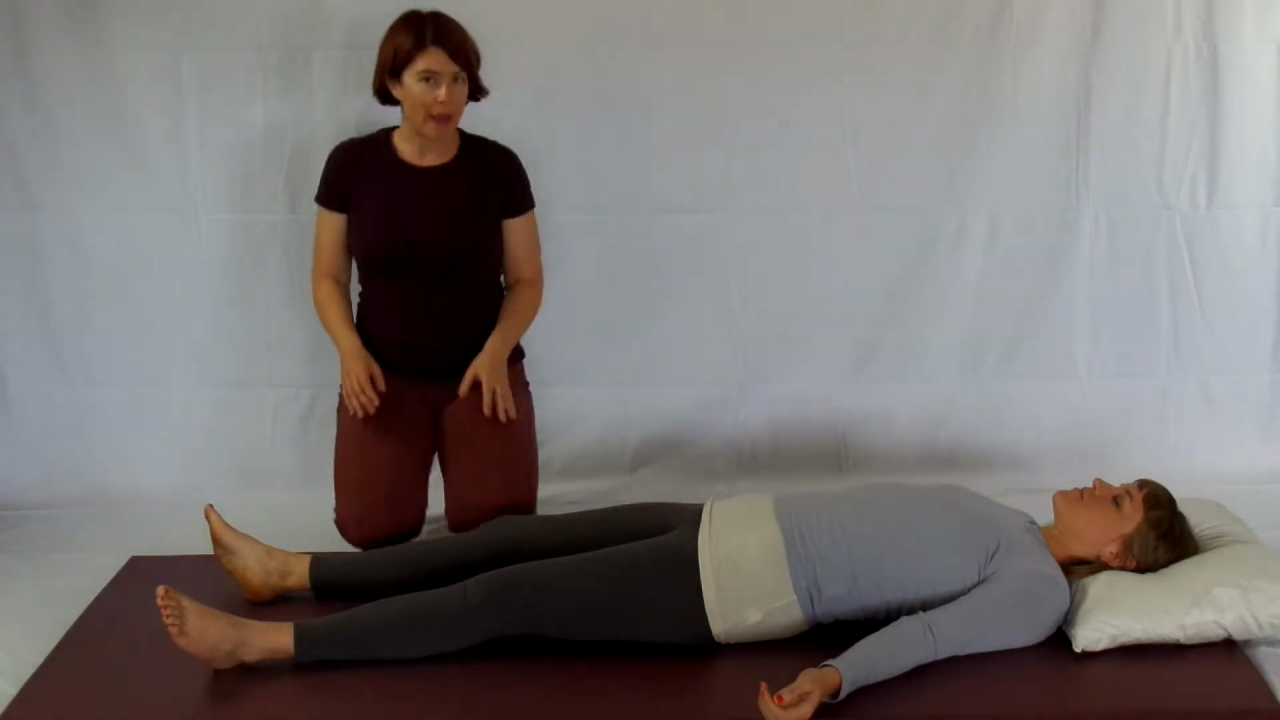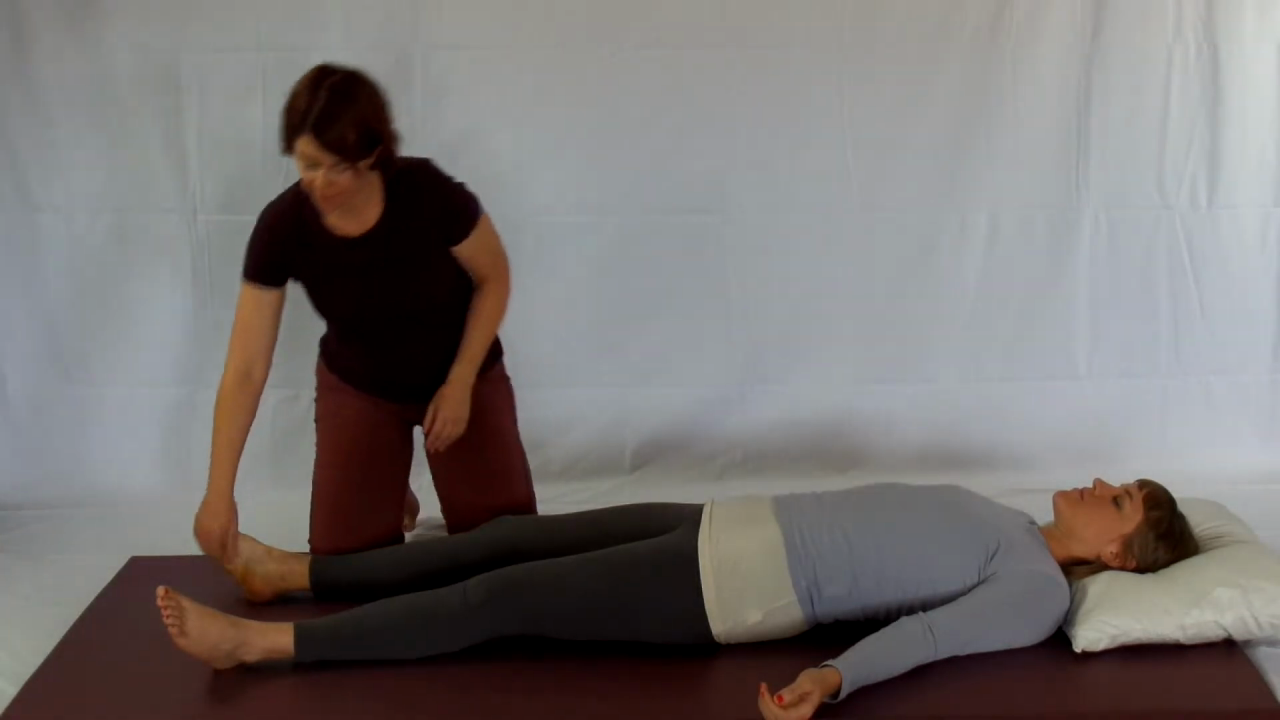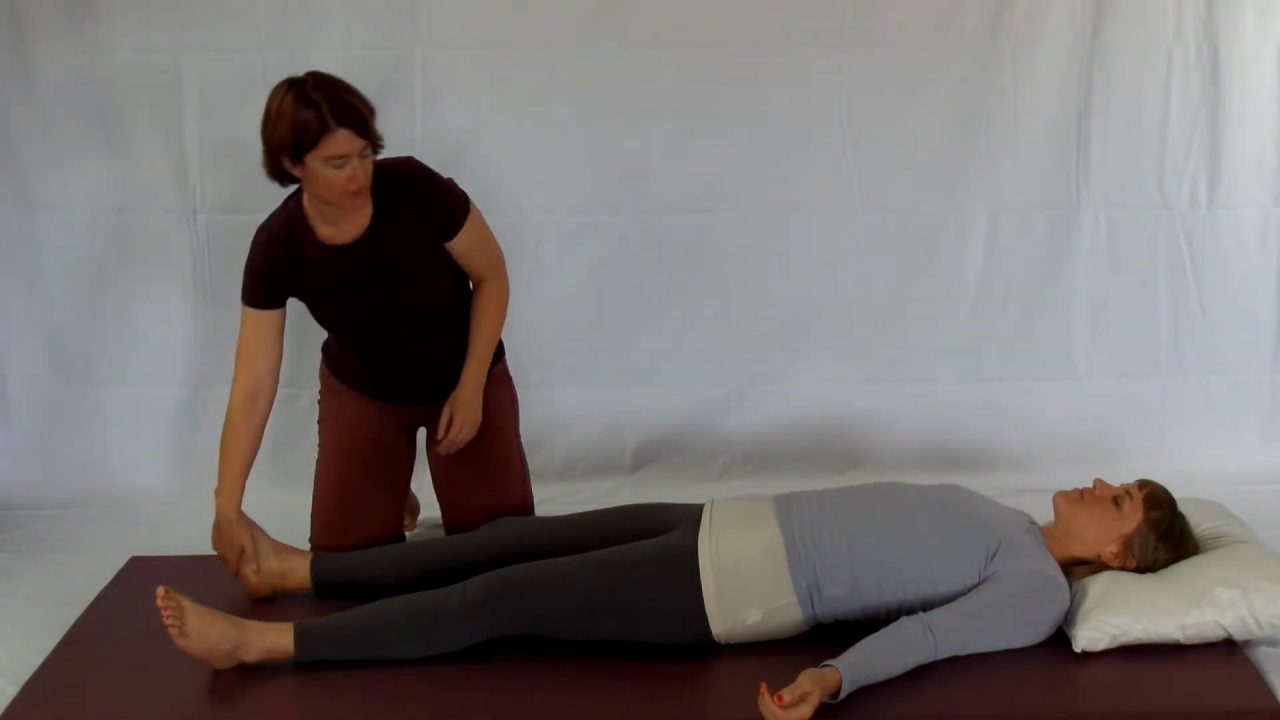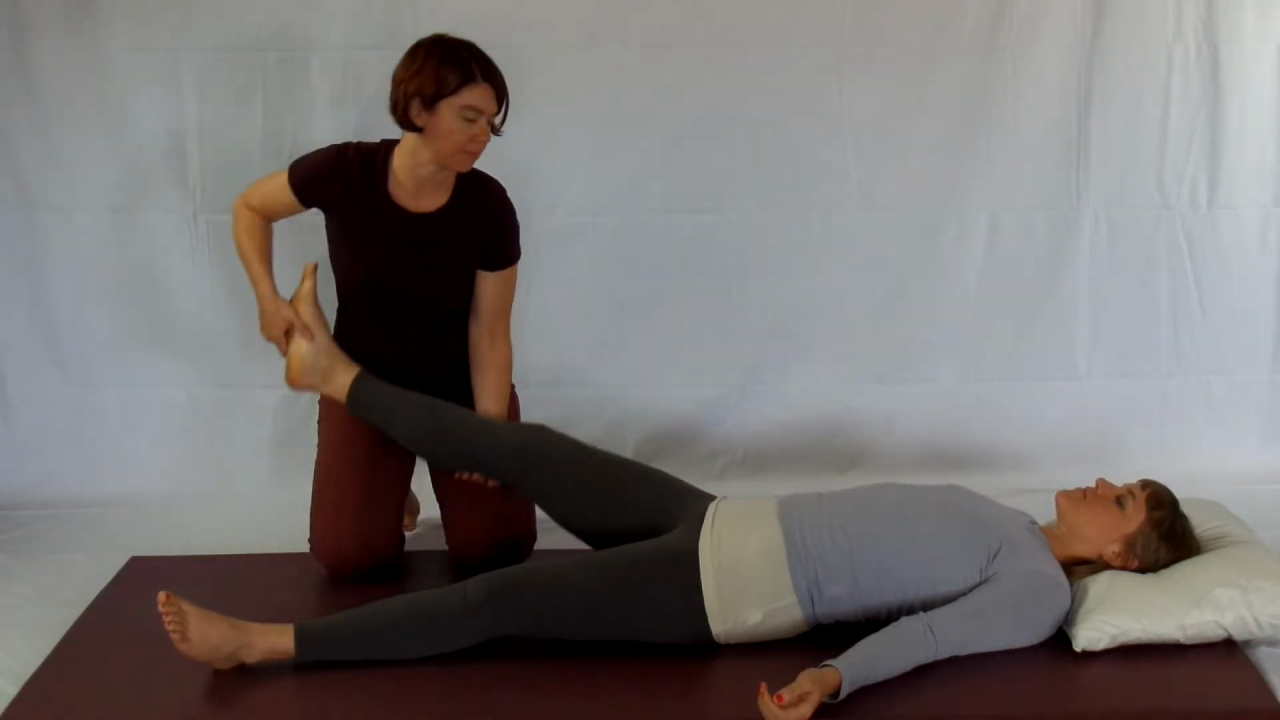
dt=1s
person 1, frame 1
left shoulder: (1039, 592)
right shoulder: (1013, 530)
left elbow: (929, 632)
left hip: (738, 589)
right hip: (732, 527)
left knee: (503, 600)
right knee: (509, 538)
right ankle: (286, 571)
person 1, frame 2
left shoulder: (1038, 594)
right shoulder: (1011, 529)
left elbow: (927, 633)
left hip: (737, 591)
right hip: (730, 530)
left knee: (502, 602)
right knee: (508, 539)
right ankle: (287, 569)
person 1, frame 3
left shoulder: (1039, 593)
right shoulder: (1008, 528)
left elbow: (930, 633)
left hip: (738, 592)
right hip: (732, 529)
left knee: (501, 602)
right knee: (507, 539)
right ankle: (293, 567)
person 1, frame 4
left shoulder: (1039, 594)
right shoulder: (1012, 529)
left elbow: (930, 631)
left hip: (730, 592)
right hip: (727, 526)
left knee: (496, 602)
right knee: (526, 451)
right ankle: (335, 371)
person 2, frame 1
left shoulder: (497, 167)
right shoulder: (352, 165)
left elbow: (526, 281)
right elbow: (328, 276)
left wrist: (495, 353)
right wrist: (349, 351)
left hip: (477, 372)
right hip: (387, 372)
left knee: (496, 522)
right knee: (372, 528)
left ankle: (460, 471)
right ankle: (414, 456)
person 2, frame 2
left shoulder: (429, 193)
right shoulder: (281, 228)
left elbow: (493, 278)
right elbow: (246, 367)
left wrist: (460, 385)
right wrist: (219, 490)
left hip: (461, 374)
right hip: (358, 389)
right knee: (343, 553)
right ankle: (392, 494)
person 2, frame 3
left shoulder: (416, 190)
right shoulder: (278, 247)
left elbow: (491, 278)
right elbow: (252, 389)
left wrist: (470, 388)
right wrist: (228, 509)
left hip: (461, 378)
right hip: (361, 393)
right knee: (345, 552)
right ankle: (391, 493)
person 2, frame 4
left shoulder: (488, 206)
right shoulder: (342, 172)
left elbow: (489, 333)
right elbow: (250, 208)
right wrist: (268, 299)
left hip: (458, 386)
left knee: (497, 548)
right knee: (348, 556)
left ankle: (435, 470)
right ankle: (392, 487)
